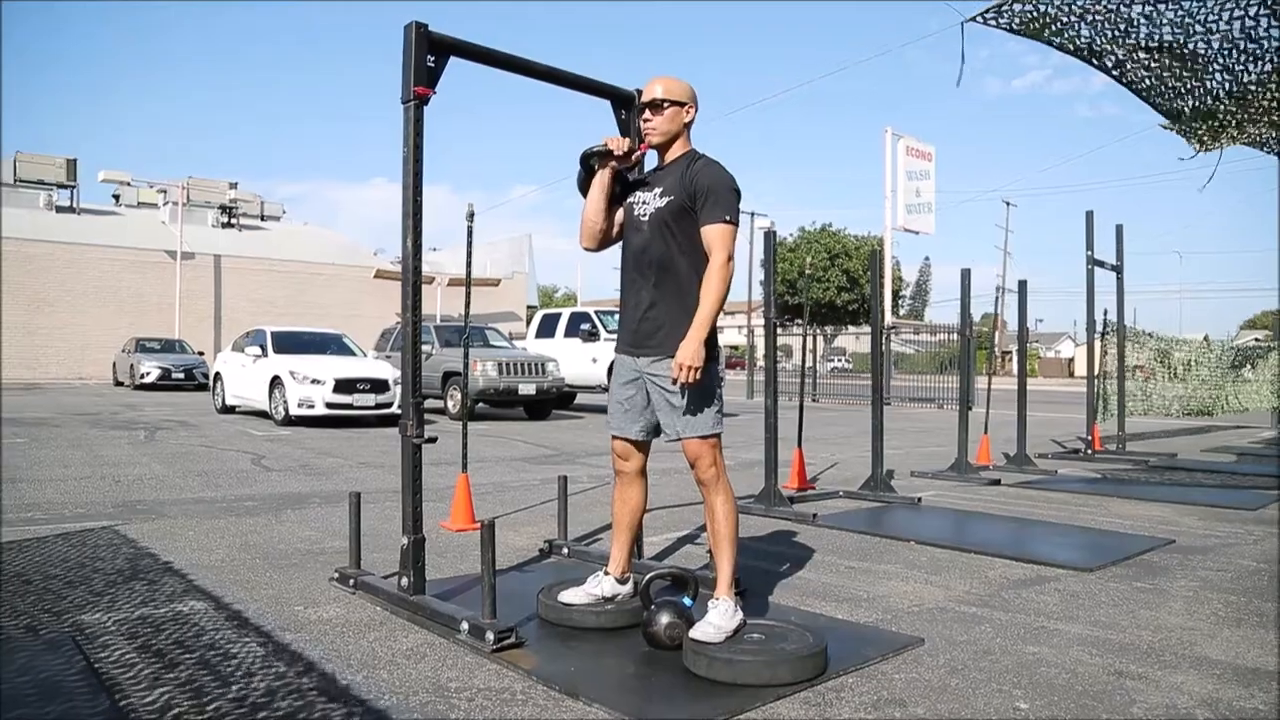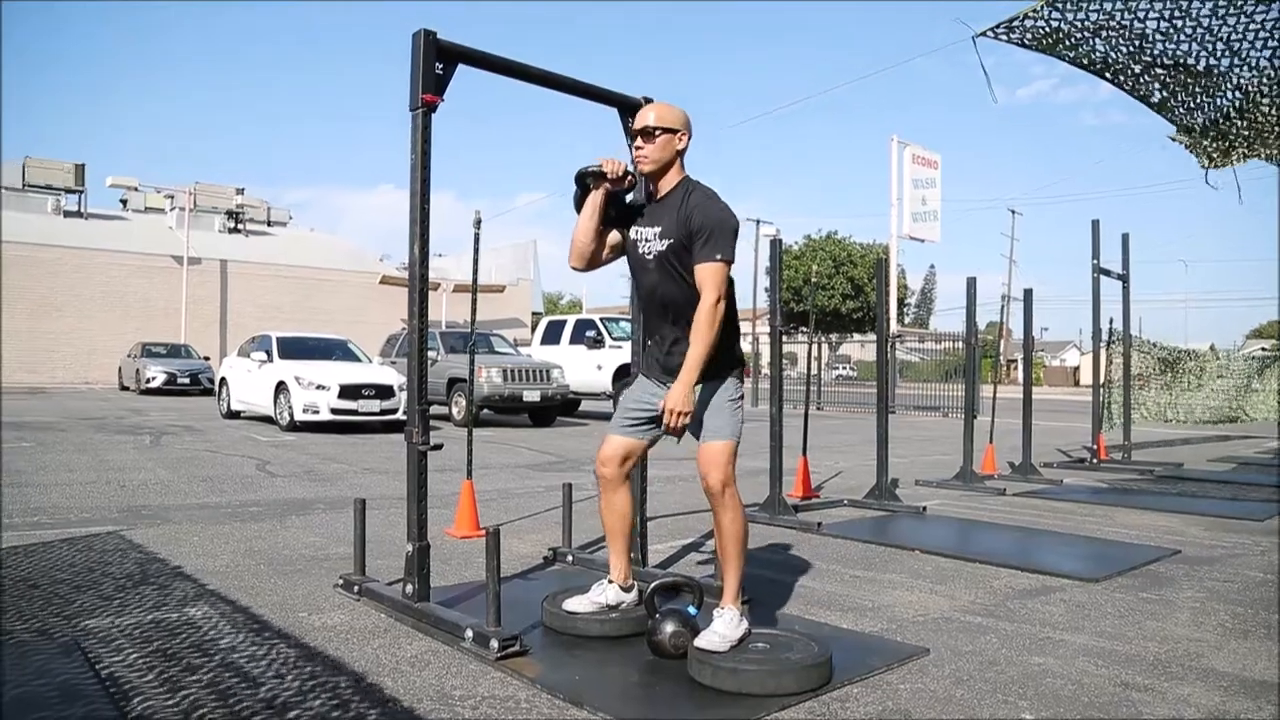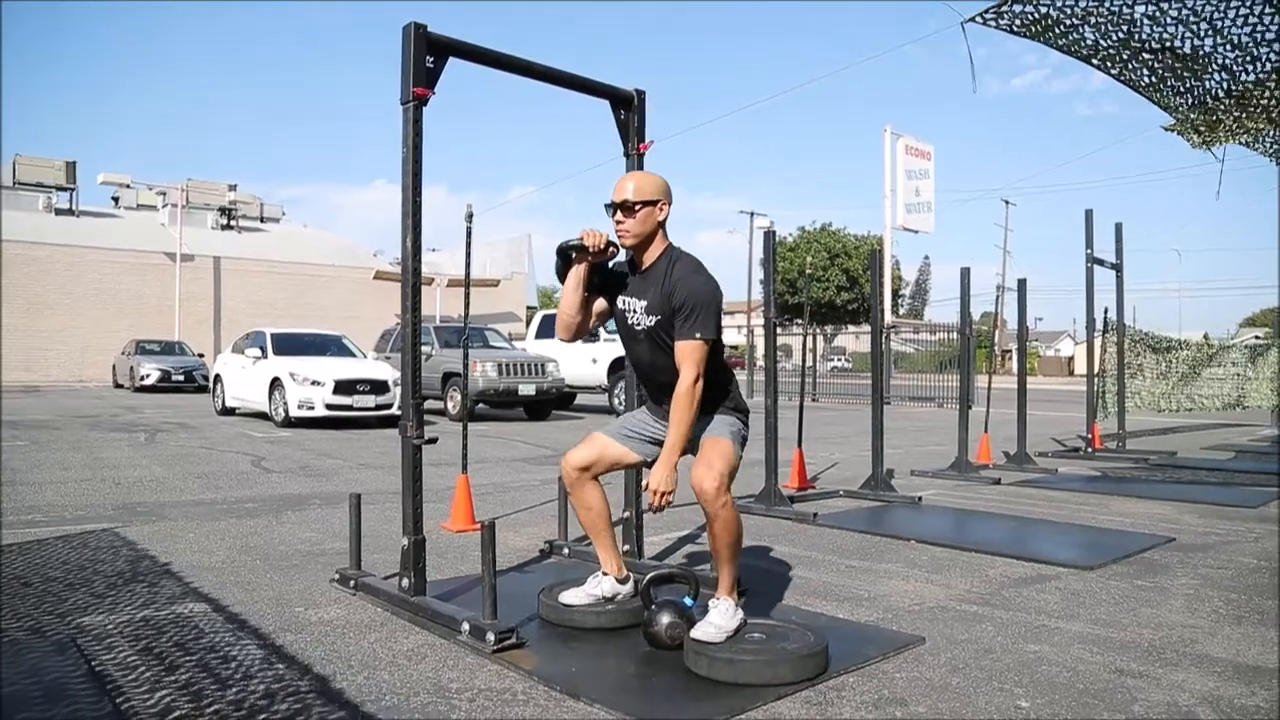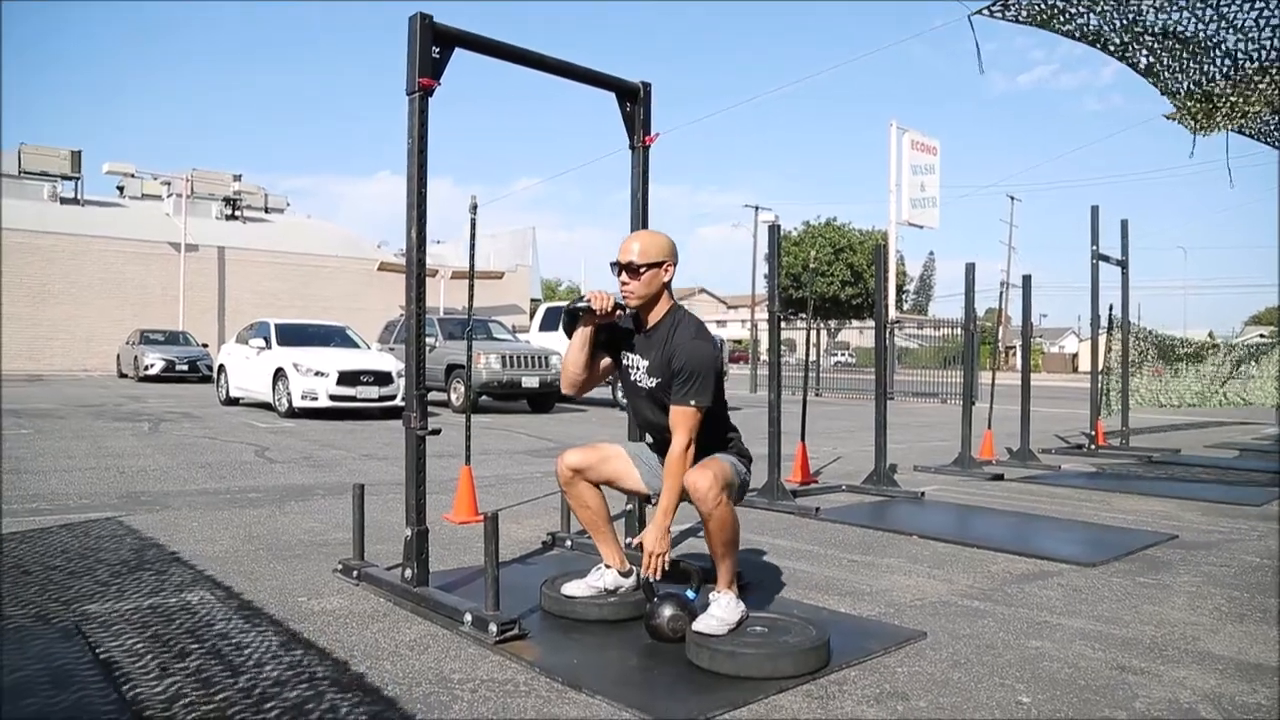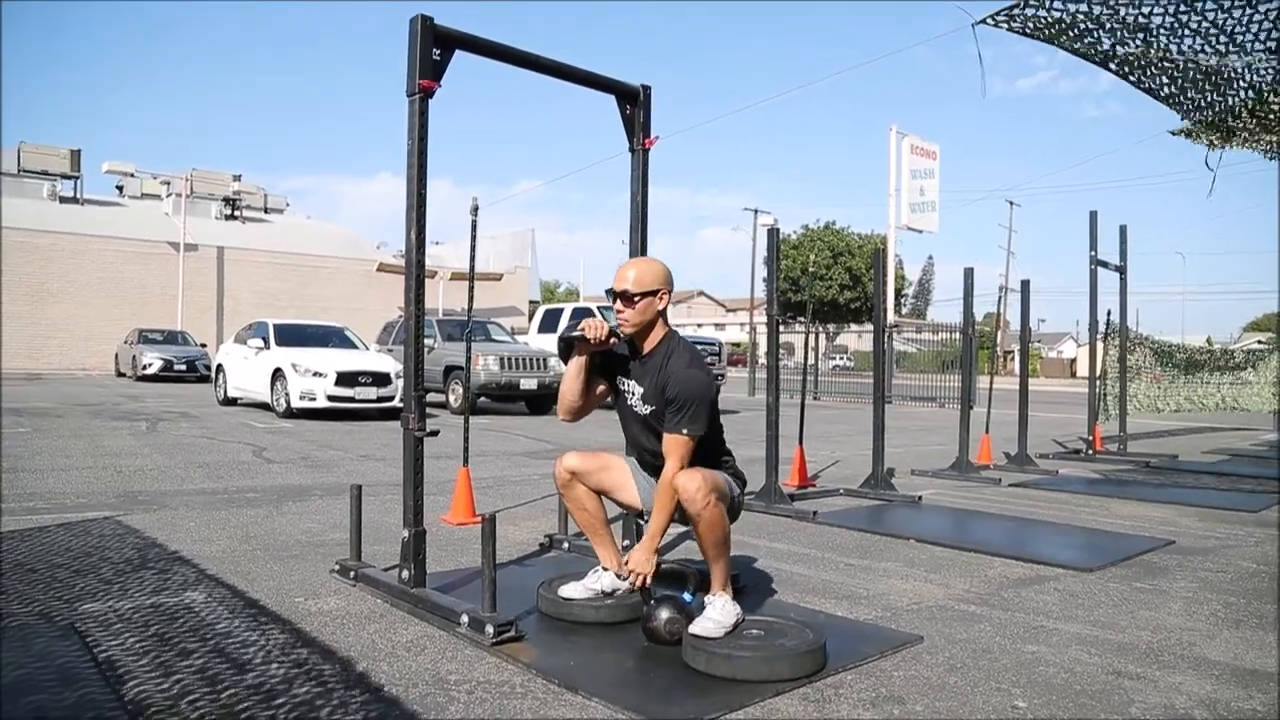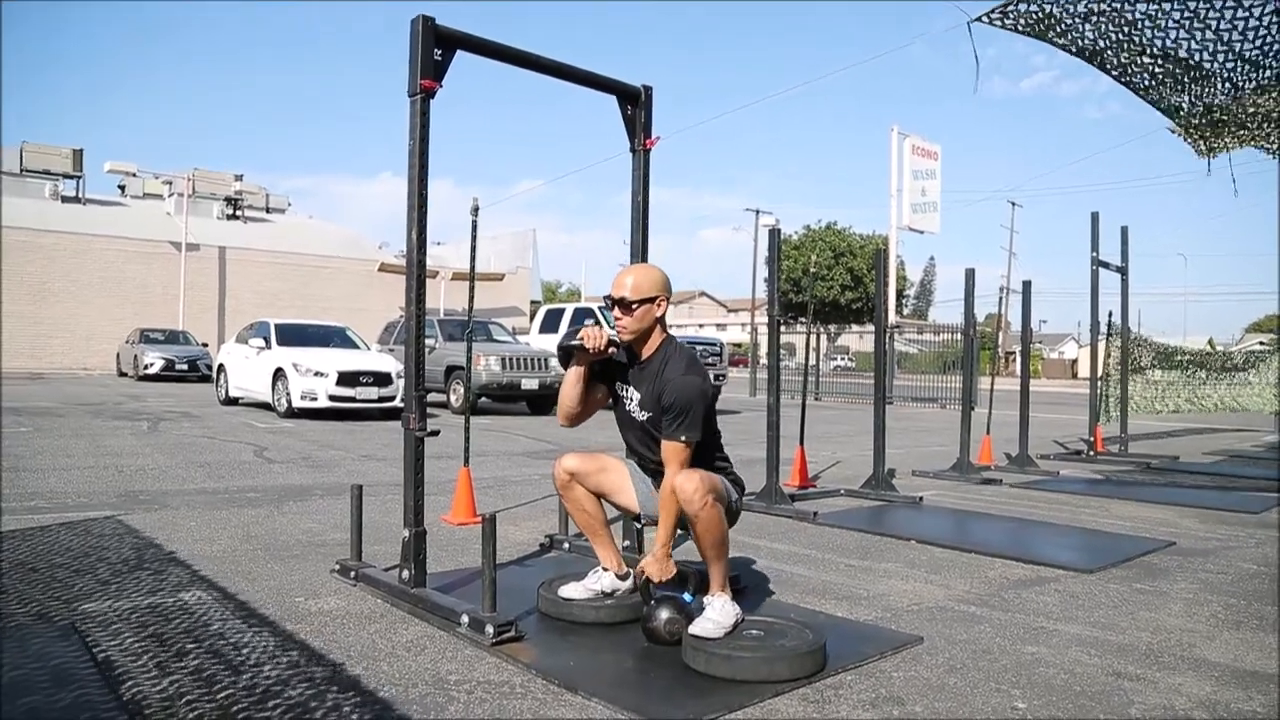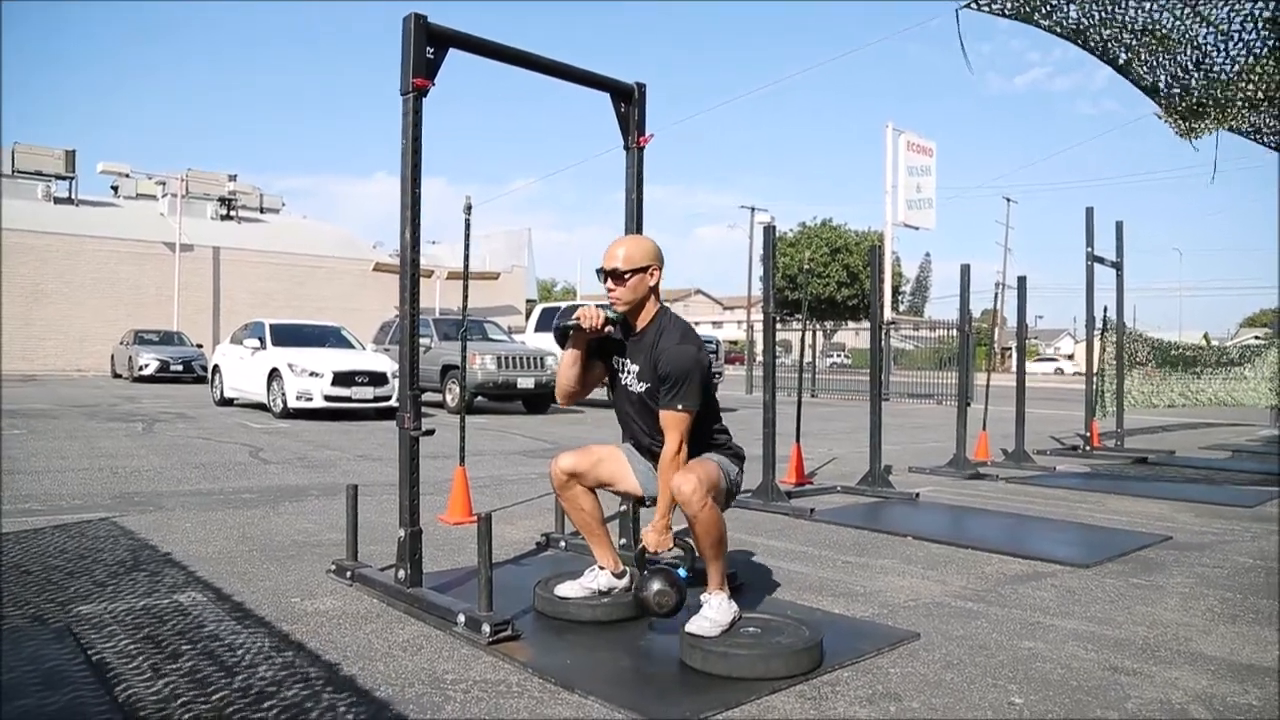
dt=0.4s
person 1, frame 1
left shoulder: (707, 176)
right shoulder: (640, 185)
left elbow: (720, 261)
right elbow: (592, 238)
left wrist: (696, 337)
right wrist: (607, 170)
left hip: (681, 350)
right hip: (631, 348)
left knee: (706, 466)
right knee: (626, 462)
left ankle: (725, 601)
right ankle: (616, 576)
person 1, frame 2
left shoulder: (704, 208)
right shoulder: (637, 212)
left elbow: (713, 301)
right elbow: (581, 259)
left wrist: (687, 383)
right wrist: (600, 192)
left hip: (711, 372)
right hip: (654, 370)
left knee: (716, 478)
right knee: (609, 465)
left ankle: (731, 610)
right ankle: (619, 585)
person 1, frame 3
left shoulder: (689, 281)
right shoulder: (620, 276)
left elbow: (691, 380)
right elbow: (568, 330)
left wrist: (667, 462)
right wrist: (581, 265)
left hip: (715, 412)
right hip: (657, 412)
left knee: (708, 482)
right knee: (576, 465)
left ankle: (726, 601)
right ankle: (615, 577)
person 1, frame 4
left shoulder: (691, 343)
right shoulder: (622, 329)
left elbow: (685, 443)
right elbow: (572, 384)
left wrist: (660, 525)
right wrist: (588, 325)
left hip: (716, 458)
right hip: (660, 455)
left knee: (702, 484)
right knee: (571, 465)
left ankle: (726, 595)
right ankle: (617, 569)
person 1, frame 5
left shoulder: (686, 371)
right shoulder: (617, 352)
left elbow: (676, 469)
right elbow: (569, 410)
left wrist: (648, 546)
right wrist: (582, 352)
left hip: (713, 482)
left knee: (691, 485)
right knee: (569, 468)
left ankle: (721, 598)
right ankle: (613, 570)
person 1, frame 6
left shoulder: (682, 377)
right shoulder: (616, 357)
left elbow: (675, 476)
right elbow: (569, 416)
left wrist: (661, 552)
right wrist: (581, 360)
left hip: (712, 489)
left knee: (690, 487)
right knee: (568, 468)
left ankle: (721, 598)
right ankle: (614, 571)
person 1, frame 7
left shoulder: (677, 347)
right shoulder: (613, 335)
left elbow: (676, 447)
right elbow: (567, 394)
left wrist: (660, 523)
right wrist: (579, 340)
left hip: (709, 461)
right hip: (649, 457)
left knee: (687, 487)
right knee: (565, 468)
left ankle: (718, 596)
right ankle: (611, 570)
